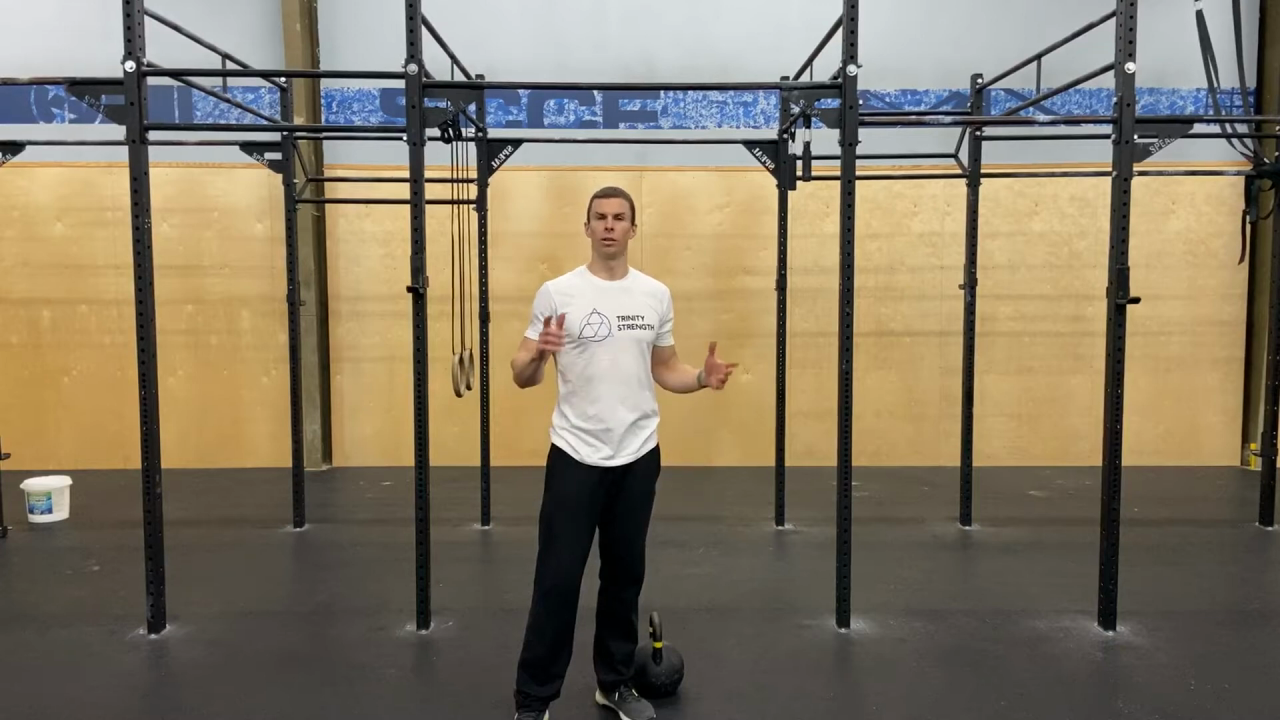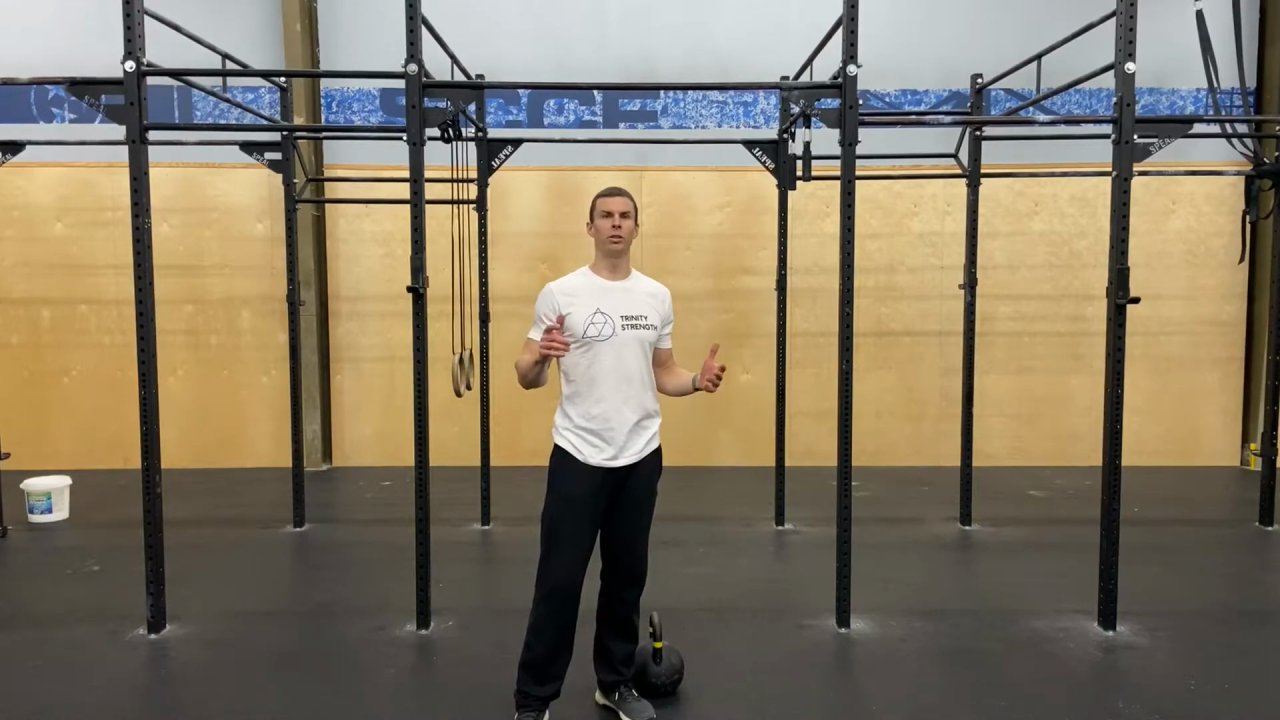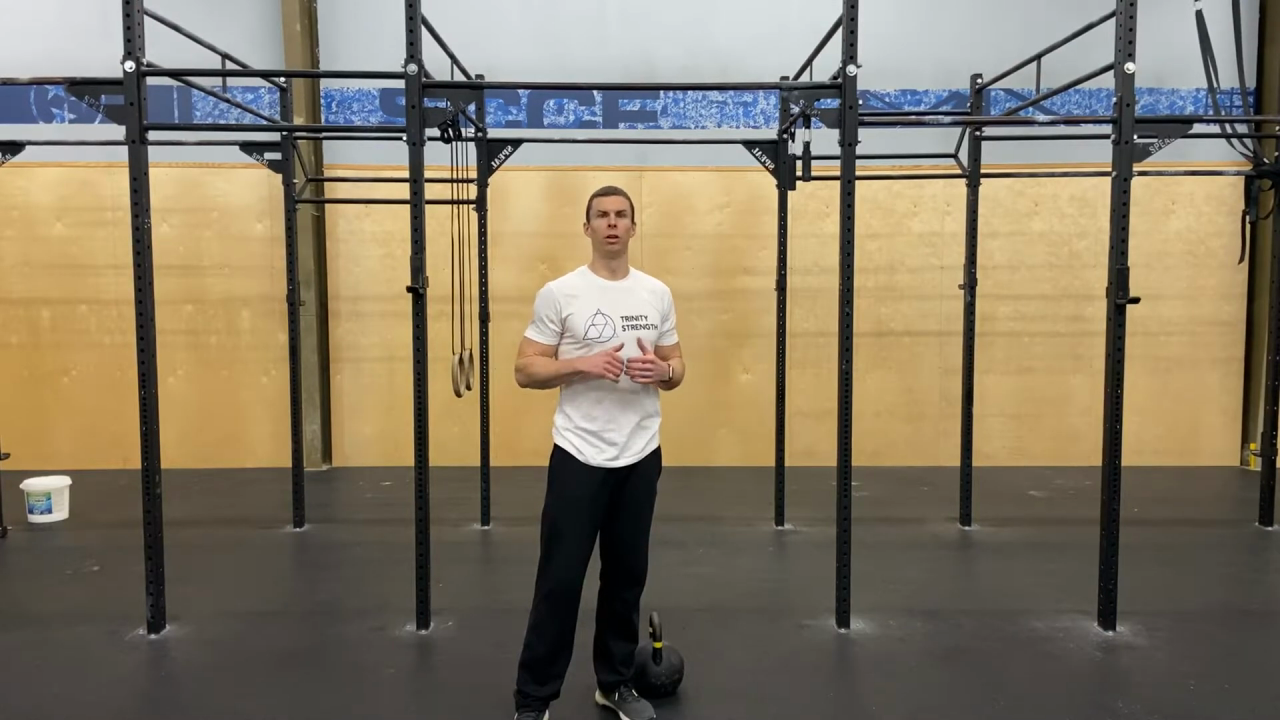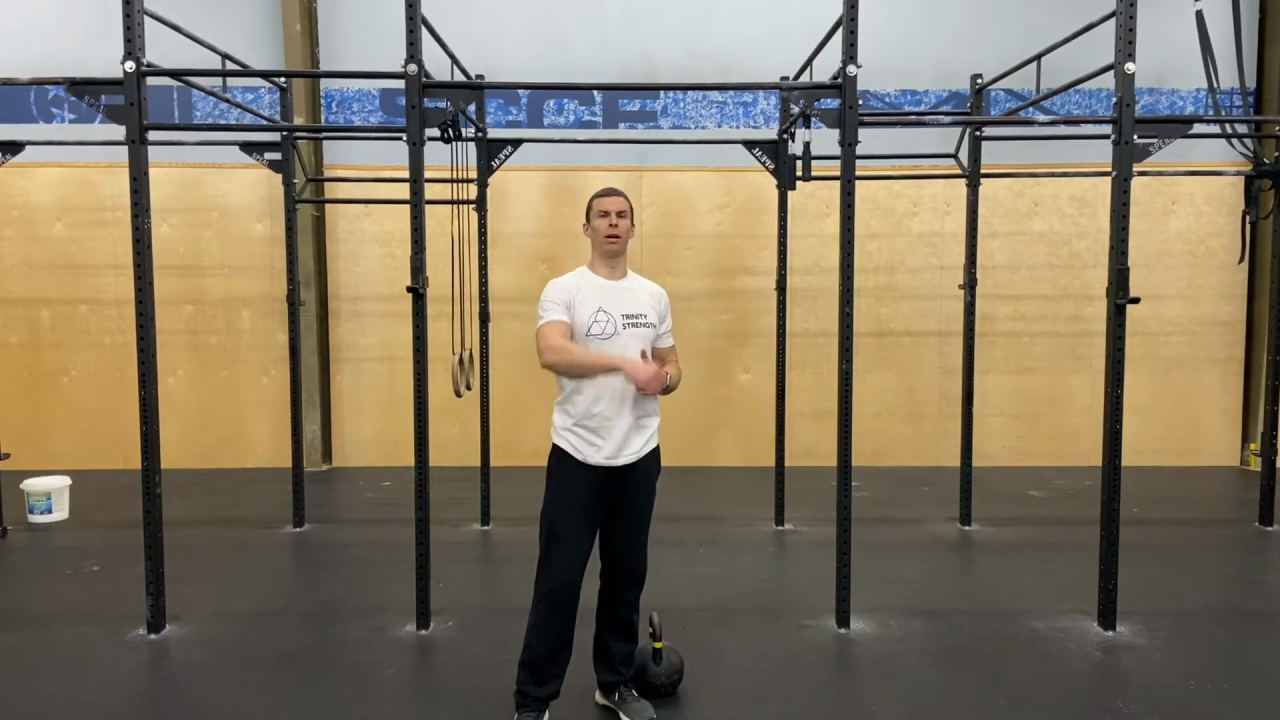
dt=1s
person 1, frame 1
left shoulder: (656, 294)
right shoulder: (558, 291)
left elbow: (664, 369)
right elbow: (521, 371)
left wrist: (702, 376)
right wrist: (537, 357)
left hip: (638, 456)
right hip: (575, 456)
left knee: (625, 575)
right knee: (558, 579)
person 1, frame 2
left shoulder: (658, 296)
right shoulder: (560, 292)
left elbow: (662, 372)
right elbow: (527, 377)
left wrist: (698, 380)
right wrist: (540, 356)
left hip: (640, 456)
right hip: (579, 456)
left knee: (626, 576)
right knee: (560, 579)
person 1, frame 3
left shoulder: (657, 293)
right shoulder: (559, 293)
left elbow: (676, 366)
right elbow: (525, 370)
left wrist: (661, 371)
right wrist: (583, 363)
left hip: (640, 457)
right hip: (578, 457)
left knee: (627, 576)
right knee: (560, 580)
person 1, frame 4
left shoulder: (654, 295)
right shoulder: (563, 290)
left elbow: (672, 367)
right elbow: (551, 354)
left wrist: (662, 378)
right wrist: (622, 363)
left hip: (638, 457)
right hip: (577, 459)
left knee: (626, 576)
right knee: (559, 581)
